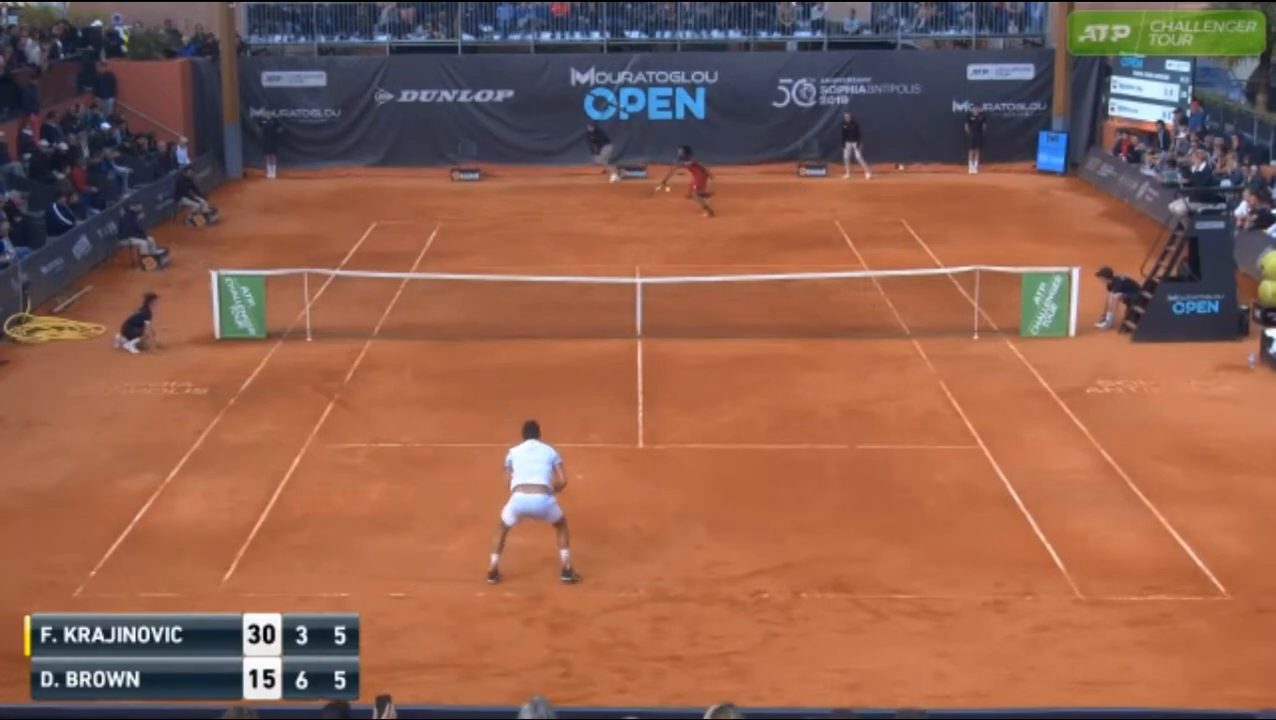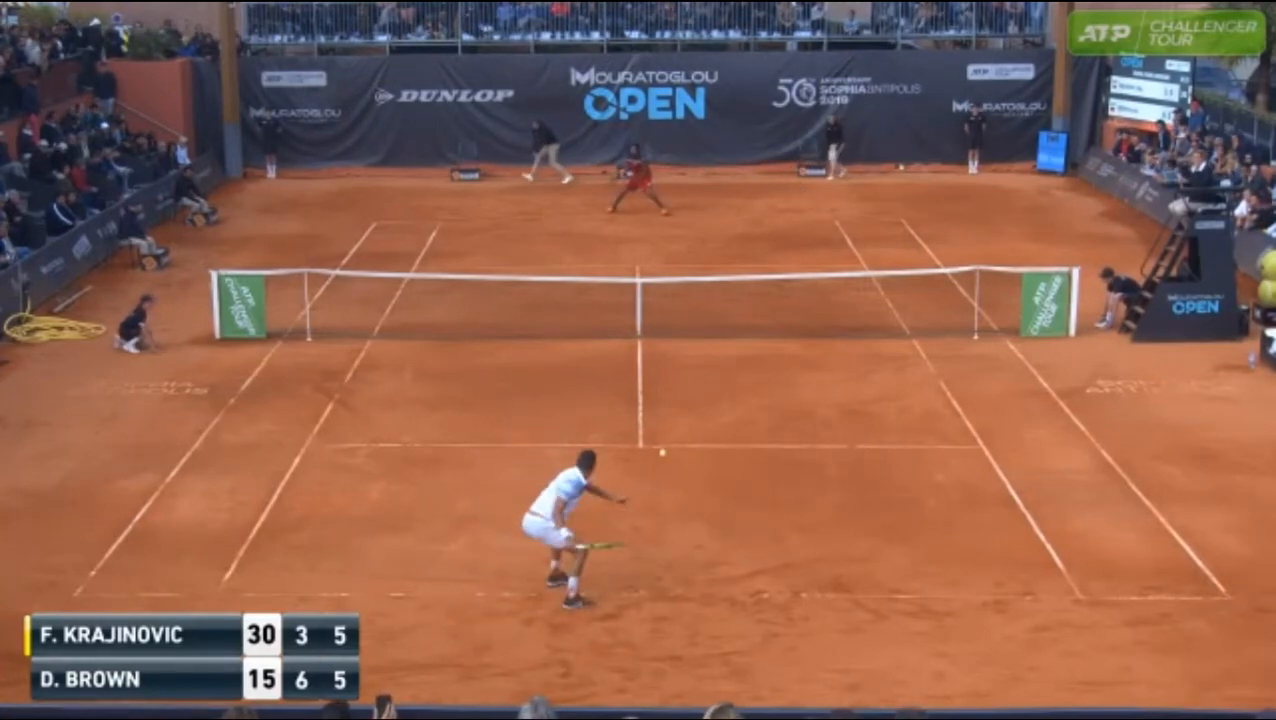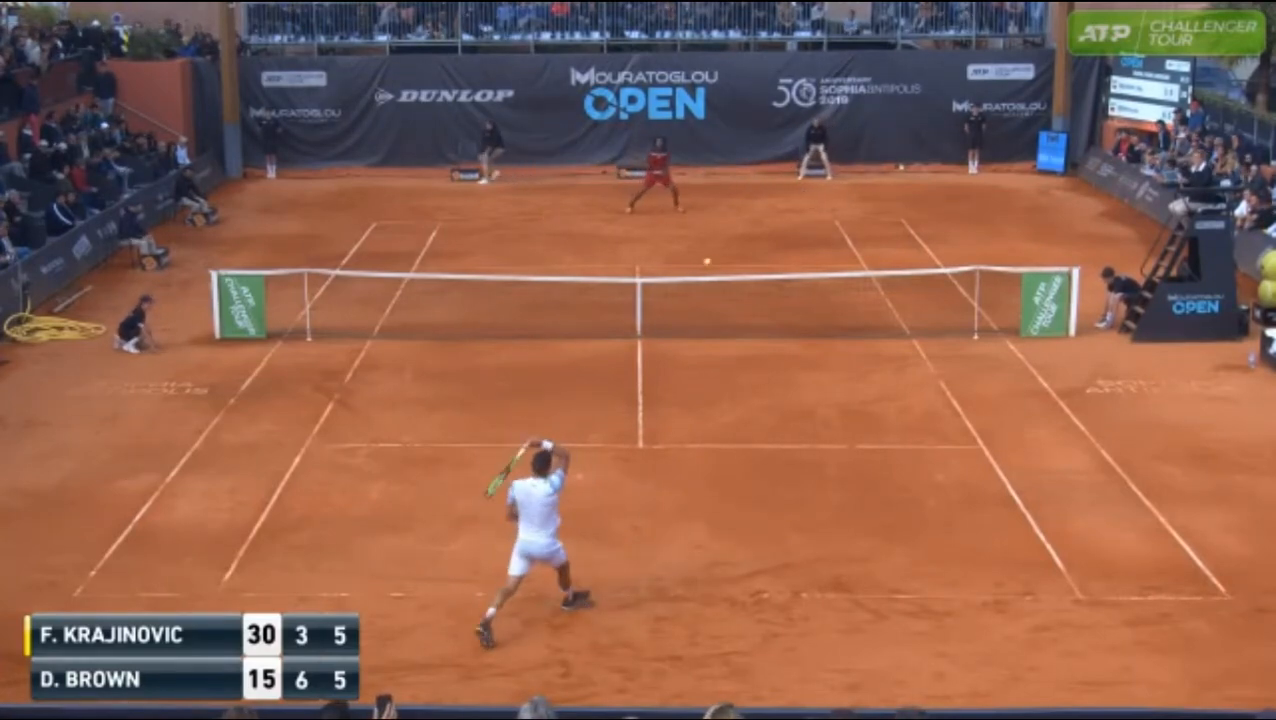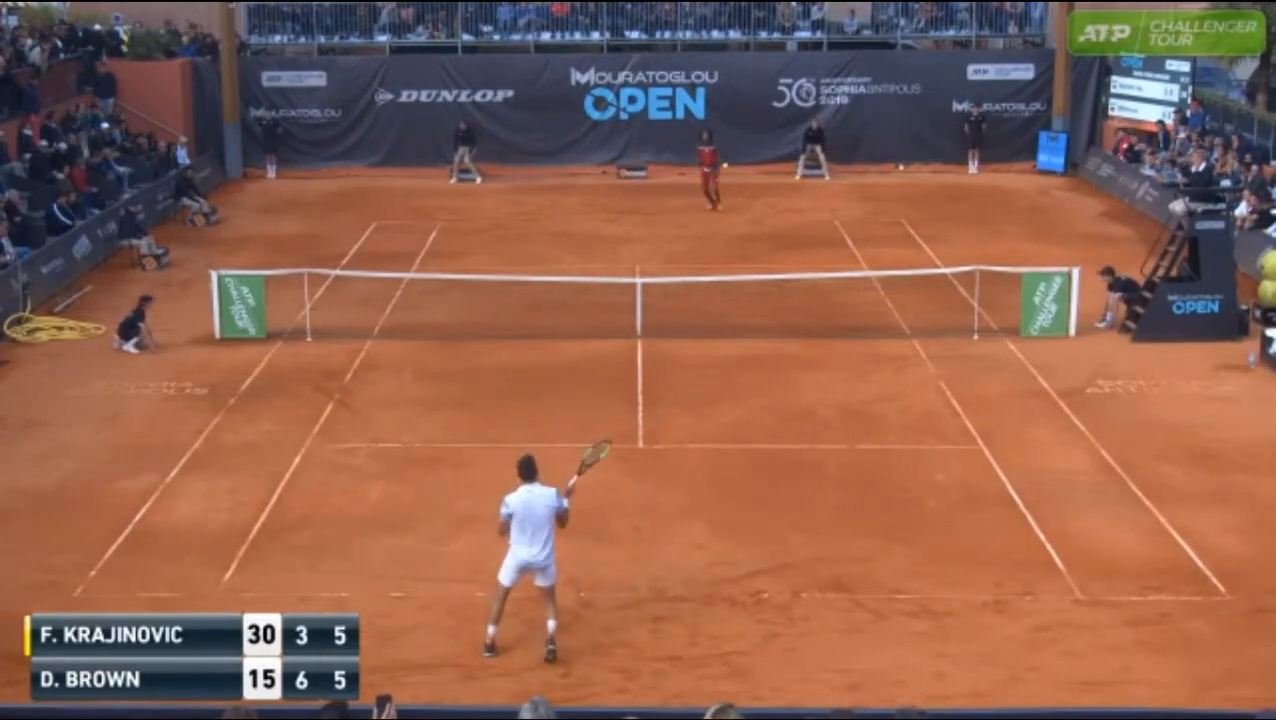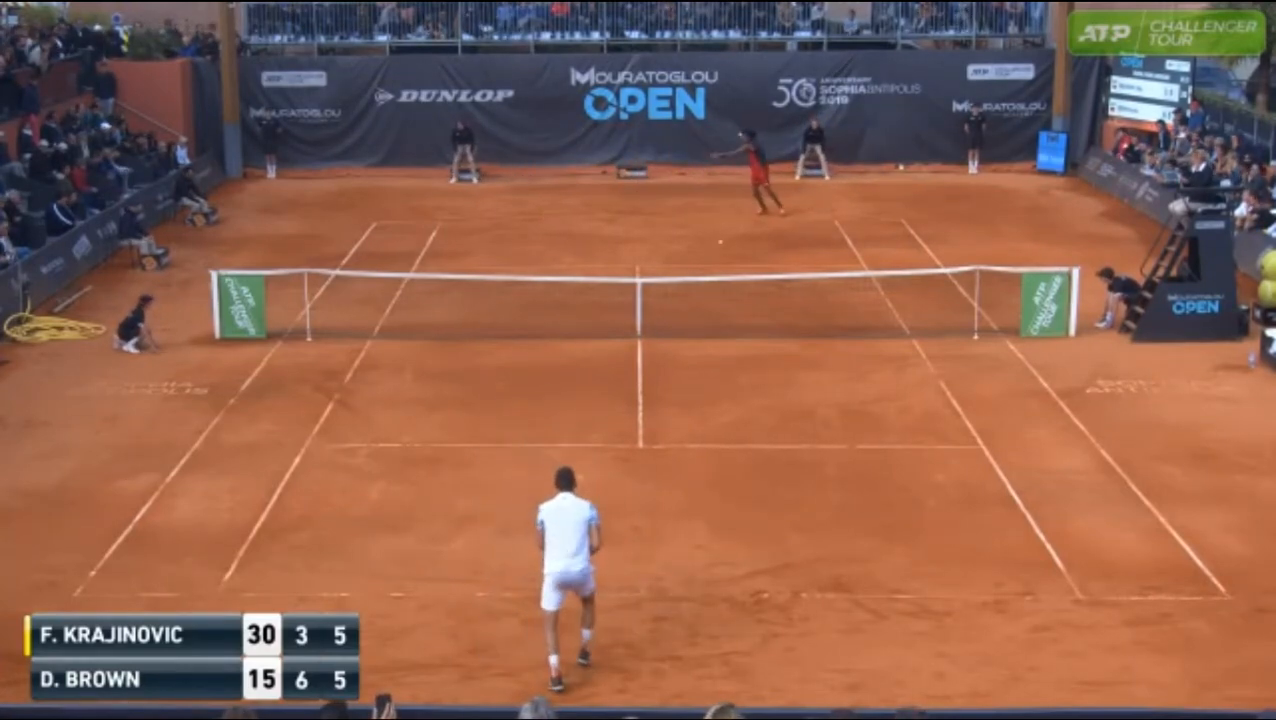
dt=0.5s
person 1, frame 1
left shoulder: (513, 452)
right shoulder: (550, 451)
left elbow: (509, 483)
right elbow: (563, 482)
left hip: (519, 499)
right hip: (542, 500)
left knee: (502, 528)
right knee: (561, 525)
left ankle: (493, 571)
right ankle: (567, 570)
person 1, frame 2
left shoulder: (574, 475)
right shoulder: (572, 482)
left elbow: (590, 486)
right elbow: (556, 511)
left wrist: (612, 497)
right wrist: (565, 533)
left hip: (529, 521)
right hip: (541, 525)
left knee: (563, 535)
right knee: (580, 551)
left ankle: (554, 575)
right ankle: (572, 597)
person 1, frame 3
left shoulder: (516, 486)
right shoulder: (553, 485)
left elbow: (511, 514)
right elbow: (565, 455)
right wrist: (544, 444)
left hip: (524, 544)
right hip: (547, 546)
left knee: (510, 587)
right knee: (563, 566)
left ankle: (487, 622)
right ankle: (570, 599)
person 1, frame 4
left shoulder: (511, 500)
right shoulder: (553, 495)
left elbow: (502, 532)
right elbow: (562, 525)
right wrist: (566, 501)
left hip: (518, 556)
right hip: (544, 558)
left knee: (499, 598)
right knee: (549, 598)
left ankle: (489, 644)
right ankle: (551, 640)
person 1, frame 5
left shoulder: (544, 508)
right shoulder: (588, 507)
left elbow: (541, 544)
right elbow: (596, 544)
left hip: (555, 571)
right hip: (581, 570)
left knee: (550, 623)
right knee: (588, 599)
left ankle: (556, 676)
right ankle: (584, 650)
